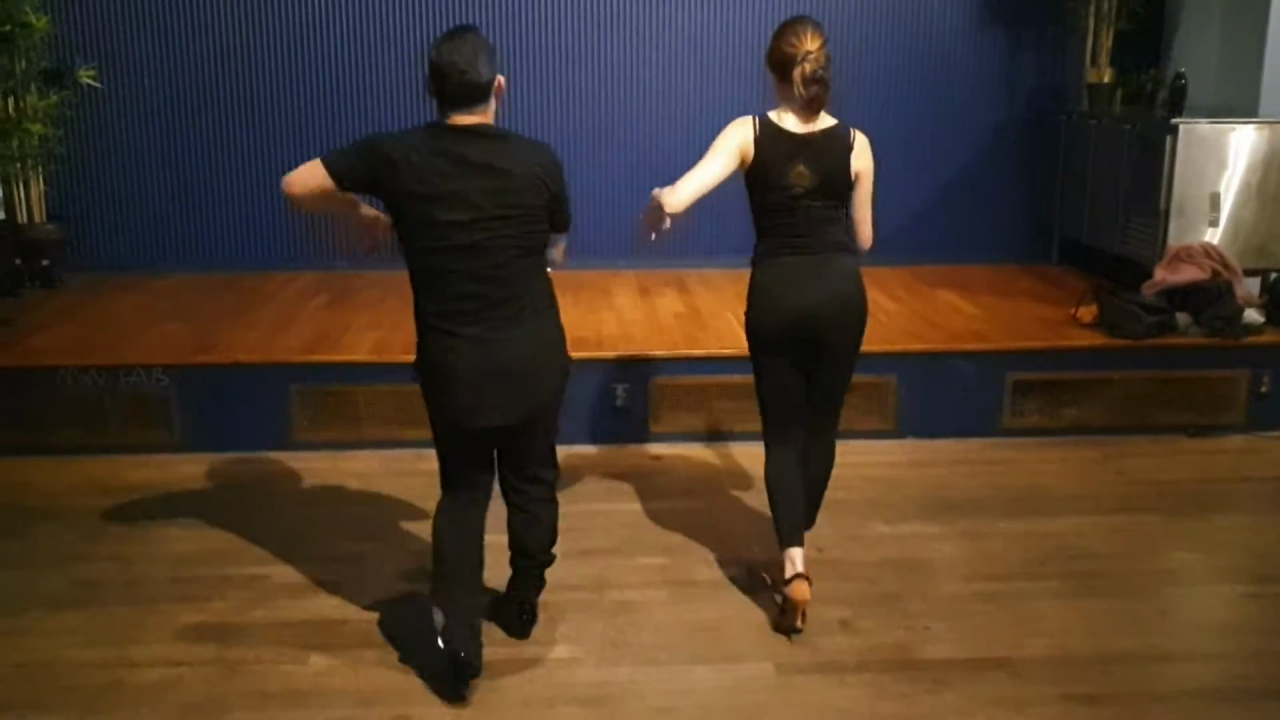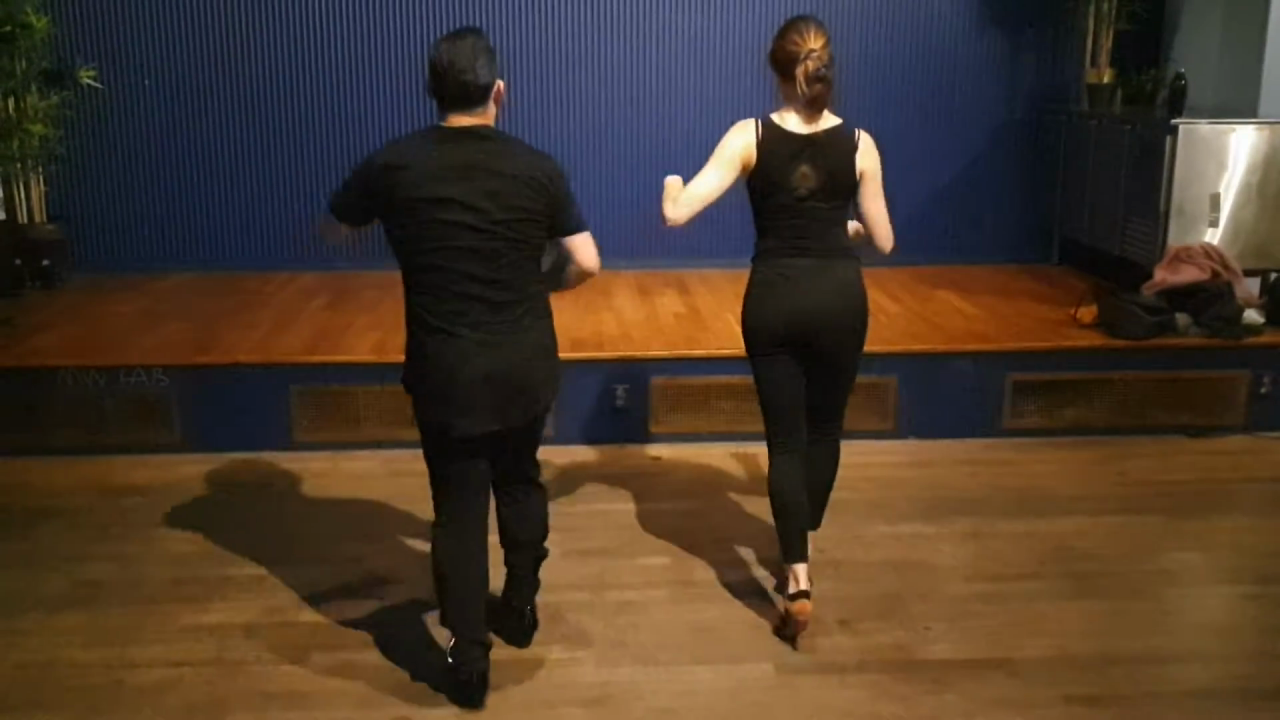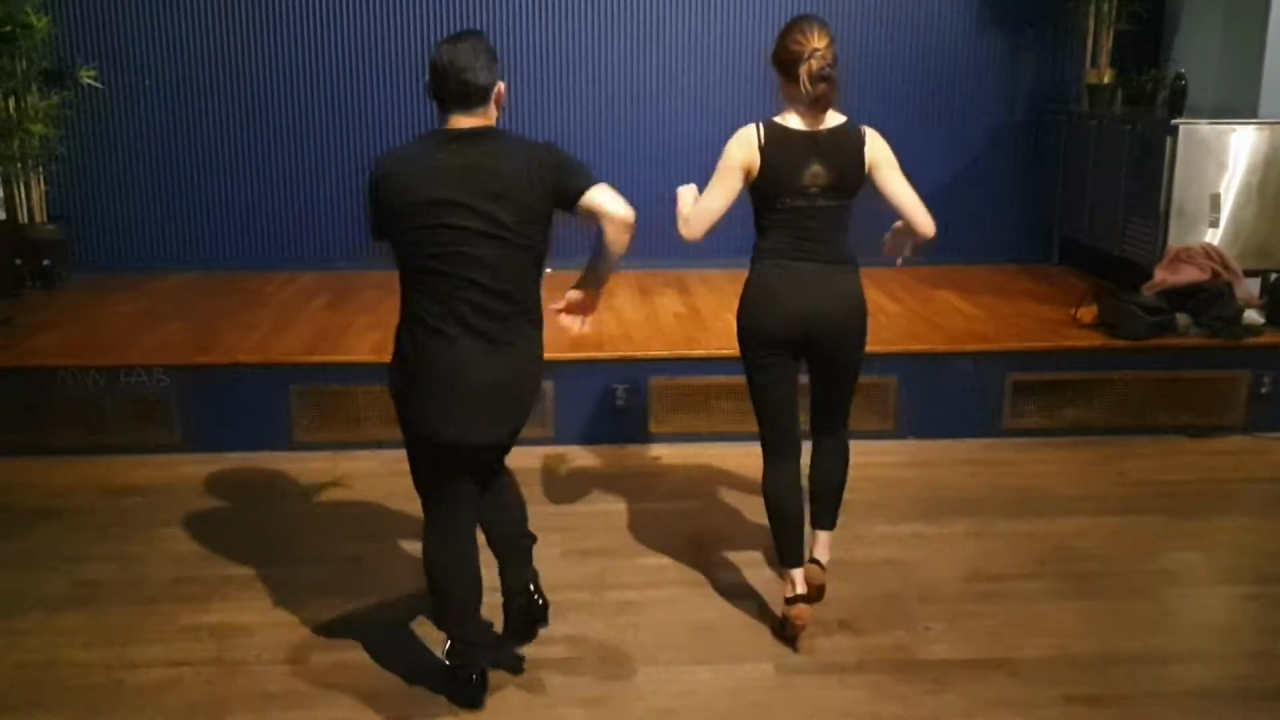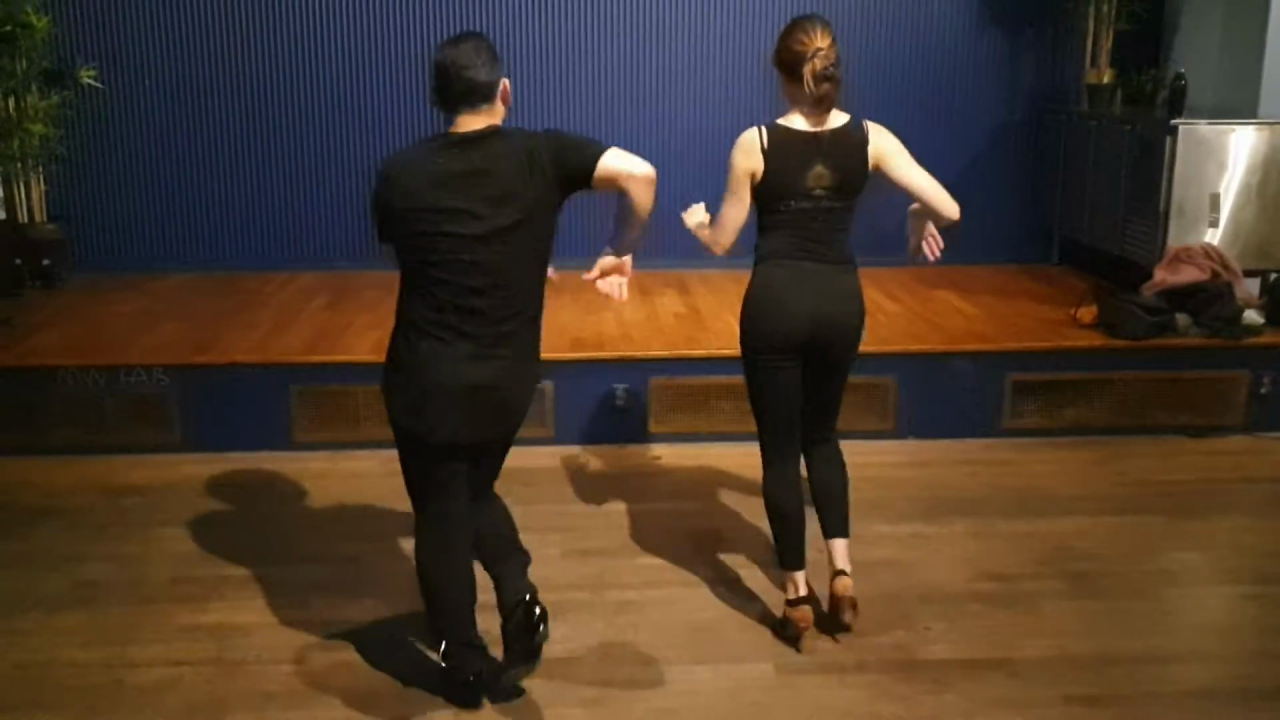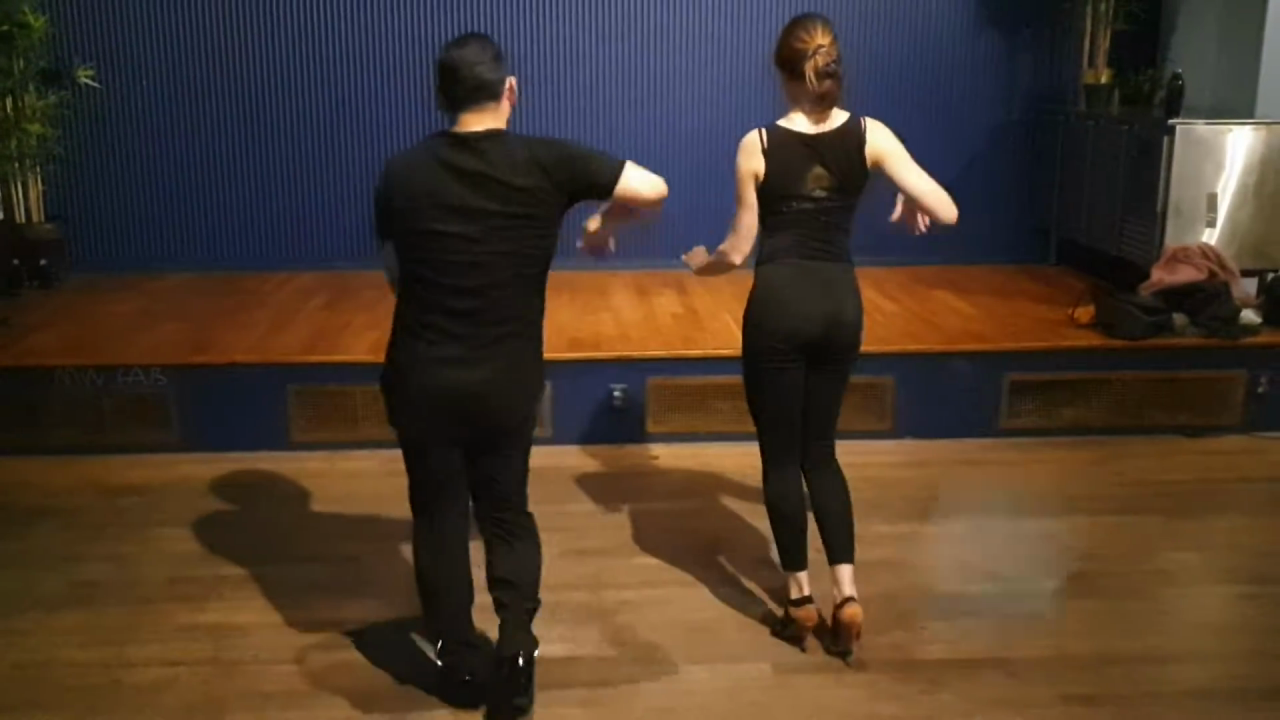
dt=0.1s
person 1, frame 1
left shoulder: (394, 155)
right shoulder: (536, 161)
left elbow: (296, 186)
left wrist: (364, 216)
left hip: (454, 365)
right hip: (534, 357)
left knee: (461, 492)
right knee: (531, 480)
left ankle: (461, 643)
right ankle: (523, 603)
person 1, frame 2
left shoulder: (393, 165)
right shoulder: (536, 168)
left elbow: (336, 224)
right elbow: (586, 264)
left hip: (445, 373)
right hip: (527, 366)
left knee: (458, 509)
right knee: (519, 481)
left ankle: (468, 658)
right ankle: (521, 608)
person 1, frame 3
left shoulder: (394, 170)
right shoulder: (536, 162)
right elbow: (618, 214)
right wrist: (593, 284)
left hip: (432, 377)
right hip: (513, 372)
left knee: (448, 515)
right knee: (489, 474)
left ankle: (468, 660)
right ankle: (522, 590)
person 1, frame 4
left shoulder: (400, 173)
right shoulder: (543, 155)
right elbow: (639, 173)
right wrist: (622, 254)
left hip: (424, 378)
right hip: (507, 376)
left knee: (440, 518)
right knee: (478, 492)
left ankle: (464, 663)
right ankle: (519, 606)
person 1, frame 5
left shoulder: (404, 173)
right shoulder: (550, 160)
right elbow: (649, 192)
right wrist: (606, 226)
left hip: (424, 379)
right hip: (508, 380)
left knee: (437, 521)
right knee: (507, 514)
left ankle: (456, 661)
right ankle: (514, 660)
person 2, frame 1
left shoulder: (746, 134)
right shoulder: (853, 144)
left elbow: (672, 201)
right elbow: (862, 240)
left wrist: (653, 204)
left hip: (774, 296)
right hip: (839, 293)
left knee: (780, 432)
right knee: (820, 426)
left ankle: (793, 574)
right ankle: (798, 550)
person 2, frame 2
left shoulder: (750, 136)
right shoulder: (859, 144)
left elbow: (678, 213)
right elbow: (883, 240)
left wrist: (671, 187)
left hip: (772, 300)
right hip: (839, 298)
left knee: (785, 441)
right knee: (824, 429)
left ankle: (797, 589)
right ankle: (802, 550)
person 2, frame 3
left shoulder: (750, 141)
right shoulder: (863, 141)
left elbow: (693, 229)
right elbow: (924, 227)
left wrist: (683, 197)
right wrist: (900, 231)
left hip: (772, 301)
right hip: (839, 299)
left knee: (780, 446)
right knee: (831, 431)
left ankle: (794, 596)
right ankle: (821, 556)
person 2, frame 4
left shoulder: (756, 144)
right shoulder: (869, 138)
left elbow: (719, 243)
right elbow: (947, 207)
left wrist: (695, 220)
right wrist: (922, 220)
left hip: (775, 303)
right hip: (840, 301)
left knee: (780, 449)
right knee: (820, 437)
left ankle: (797, 598)
right ankle: (840, 573)
person 2, frame 5
left shoulder: (759, 146)
right shoulder: (871, 137)
left elbow: (738, 252)
right elbow: (947, 210)
left wrist: (702, 259)
right wrist: (909, 204)
left hip: (778, 304)
right hip: (840, 304)
left knee: (784, 457)
right knee: (820, 446)
left ankle: (800, 601)
right ankle: (846, 592)
